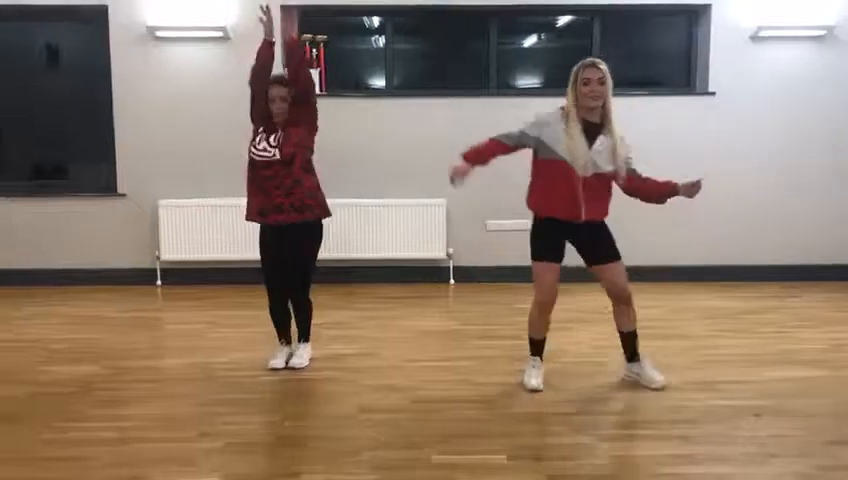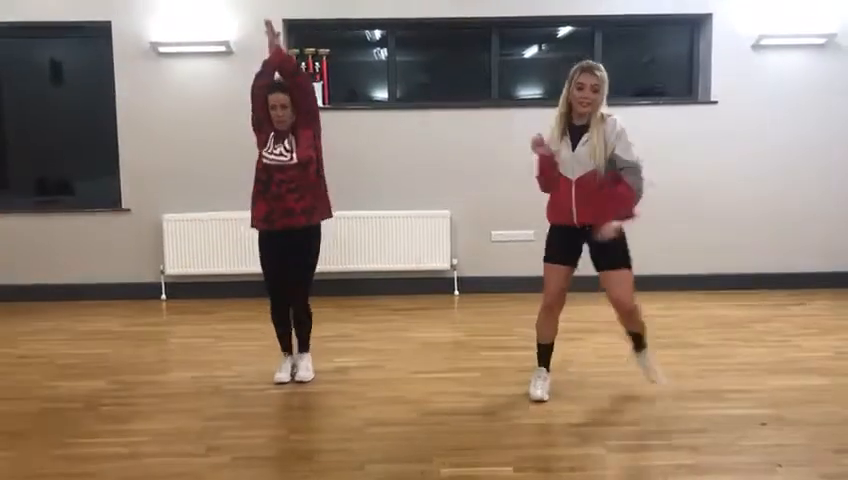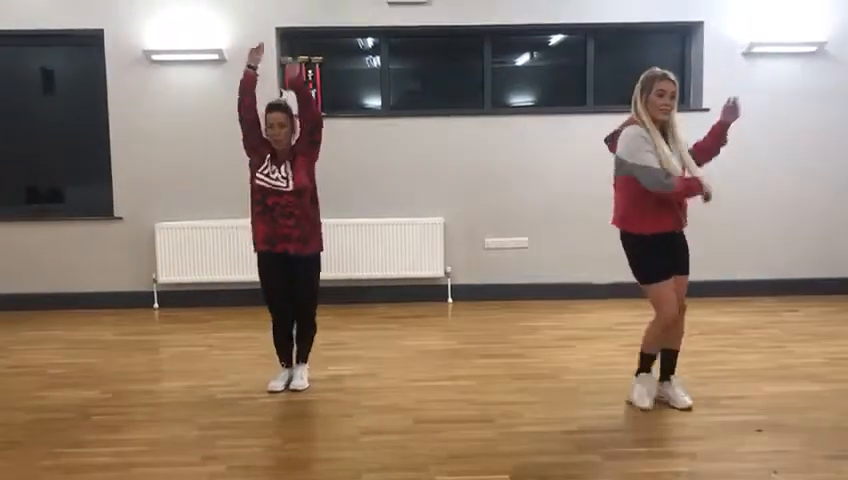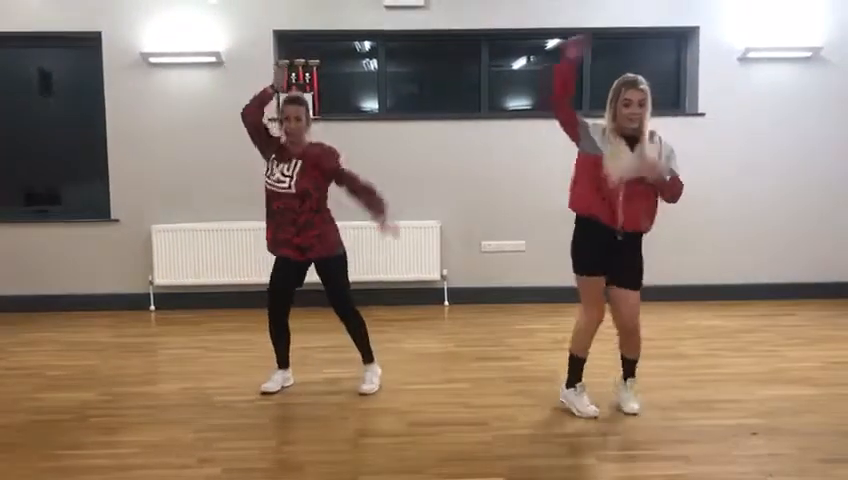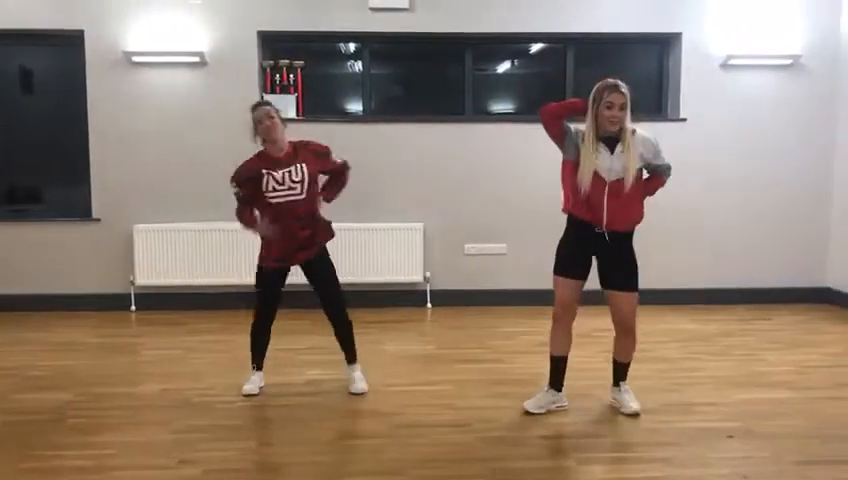
dt=0.7s
person 1, frame 1
left shoulder: (613, 137)
right shoulder: (550, 123)
left elbow: (631, 182)
right elbow: (507, 141)
left wrist: (674, 189)
right wrist: (470, 161)
left hip: (592, 224)
right hip: (550, 222)
left knee: (622, 293)
right knee: (545, 300)
left ankle: (634, 363)
right ankle: (535, 361)
person 1, frame 2
left shoulder: (612, 129)
right shoulder: (557, 132)
left elbow: (631, 177)
right elbow: (546, 184)
left wrist: (616, 218)
right wrist: (544, 158)
left hip: (605, 226)
right hip: (563, 226)
left knee: (623, 302)
right knee: (551, 301)
left ankle: (640, 349)
right ankle: (542, 371)
person 1, frame 3
left shoulder: (667, 135)
right shoulder: (634, 137)
left elbow: (696, 157)
right elbow: (663, 183)
left wrist: (724, 124)
right wrist: (700, 186)
left hip: (671, 233)
right hip: (642, 237)
left knee: (679, 311)
right knee: (667, 314)
left ankle: (667, 381)
right ankle: (643, 376)
person 1, frame 4
left shoulder: (658, 147)
right shoulder: (592, 135)
left elbow: (674, 190)
right elbow: (560, 101)
left wrist: (663, 180)
right wrist: (570, 61)
left hip: (628, 240)
right hip: (590, 234)
left knee: (628, 321)
right knee: (592, 312)
left ankle: (627, 383)
right ankle: (573, 387)
person 1, frame 5
left shoulder: (642, 144)
right shoulder: (576, 141)
left elbow: (662, 172)
right elbow: (548, 113)
left wrist: (640, 194)
right wrist: (585, 105)
left hip: (618, 240)
right hip: (579, 234)
left knee: (626, 323)
right knee: (562, 314)
left ankle: (621, 387)
right ankle: (555, 391)
person 2, frame 1
left shoulder: (303, 124)
right shoulder: (262, 124)
left elbow: (303, 84)
right elbow: (257, 84)
left wrist: (291, 40)
right wrist: (268, 39)
left hip: (302, 222)
right hip: (269, 222)
left knee: (298, 289)
right knee: (275, 290)
left ankle: (303, 344)
right ankle: (283, 344)
person 2, frame 2
left shoulder: (308, 130)
right shoulder: (264, 133)
left elbow: (304, 89)
right elbow: (257, 93)
left wrist: (280, 54)
right wrist: (271, 57)
left hip: (305, 227)
right hip: (271, 229)
left knee: (298, 296)
right knee: (277, 297)
left ankle: (304, 355)
right ankle: (288, 356)
person 2, frame 3
left shoulder: (305, 154)
right shoulder: (258, 153)
left elbow: (313, 118)
right elbow: (246, 113)
left wrist: (296, 80)
right wrist: (251, 69)
left hip: (305, 247)
right hip: (270, 248)
left knee: (306, 312)
right knee: (280, 314)
left ankle: (302, 365)
right ankle: (285, 367)
person 2, frame 4
left shoulder: (322, 154)
right shoulder: (273, 149)
left elbow: (353, 184)
right elbow: (249, 118)
left wrist: (378, 210)
right wrist: (271, 89)
left hip: (325, 247)
right hip: (288, 248)
left knee: (344, 308)
right knee: (276, 312)
left ankle: (371, 367)
right ankle: (283, 371)
person 2, frame 5
left shoulder: (311, 152)
right shoulder: (250, 168)
left elbow: (341, 171)
right elbow: (244, 209)
left wrist: (324, 197)
right wrist: (258, 225)
left hip: (312, 245)
right hip: (274, 251)
left knee: (336, 307)
right knee: (264, 314)
left ankle: (353, 368)
right ankle: (257, 373)
